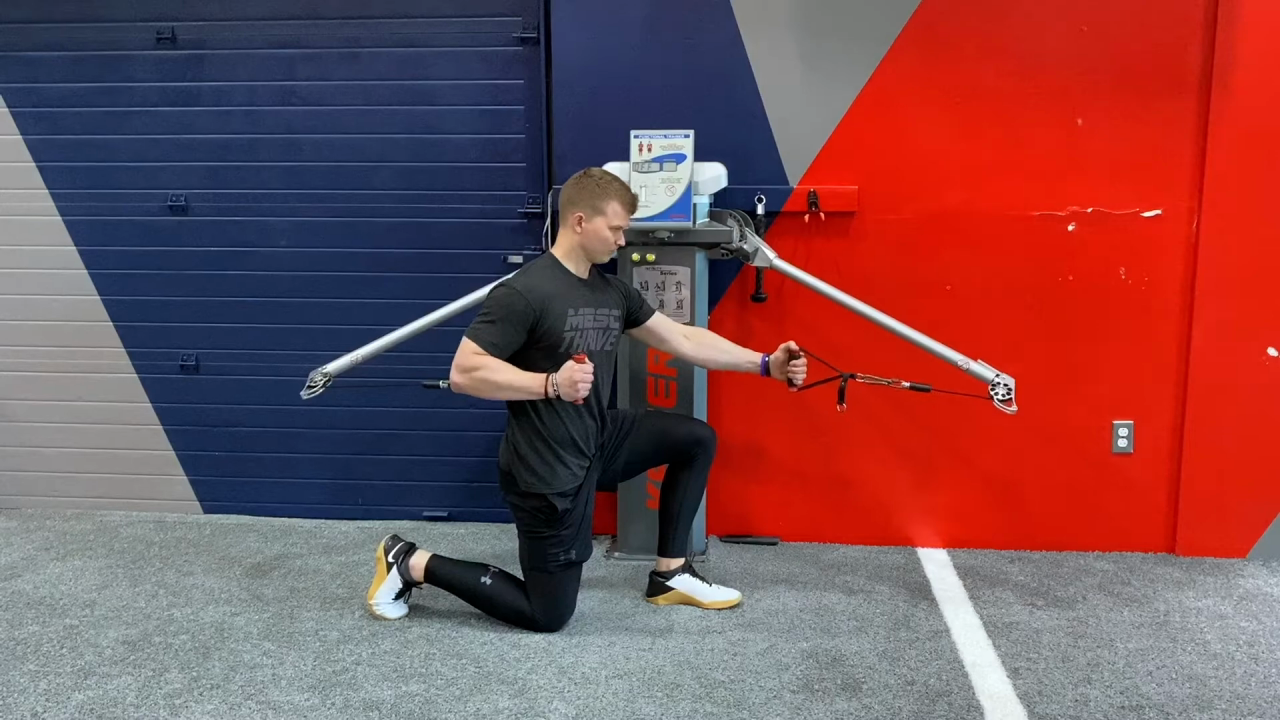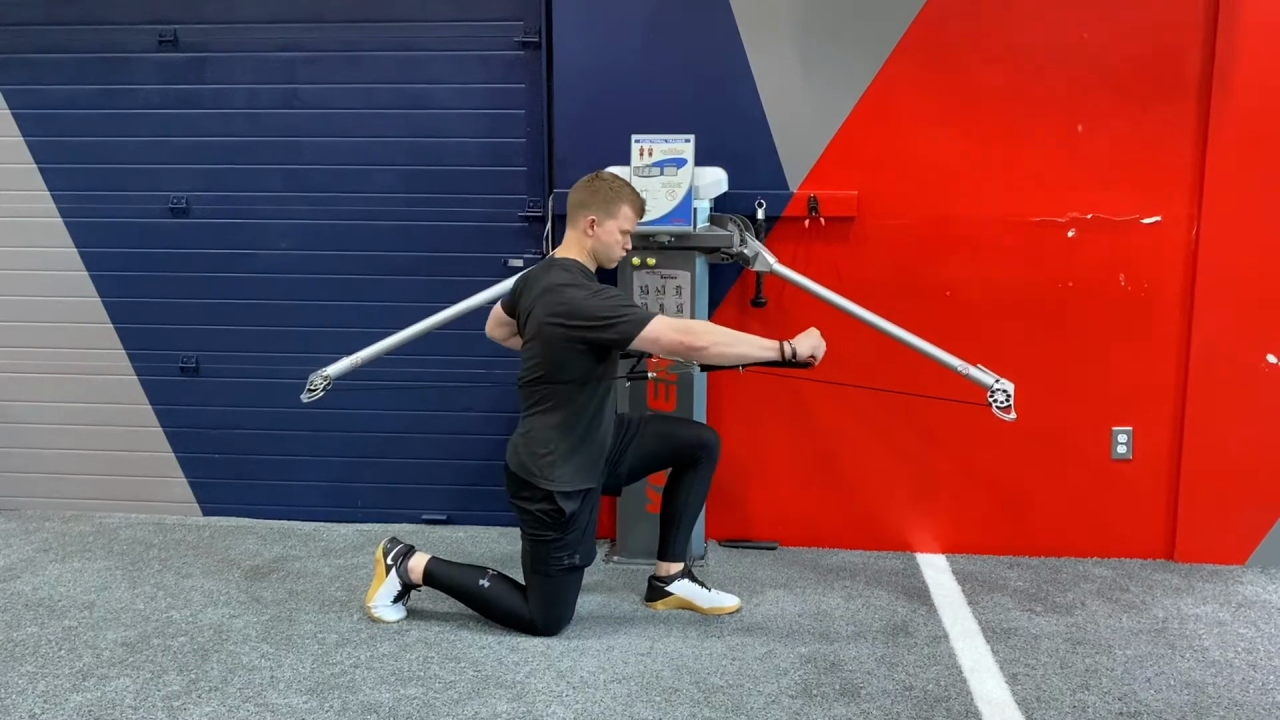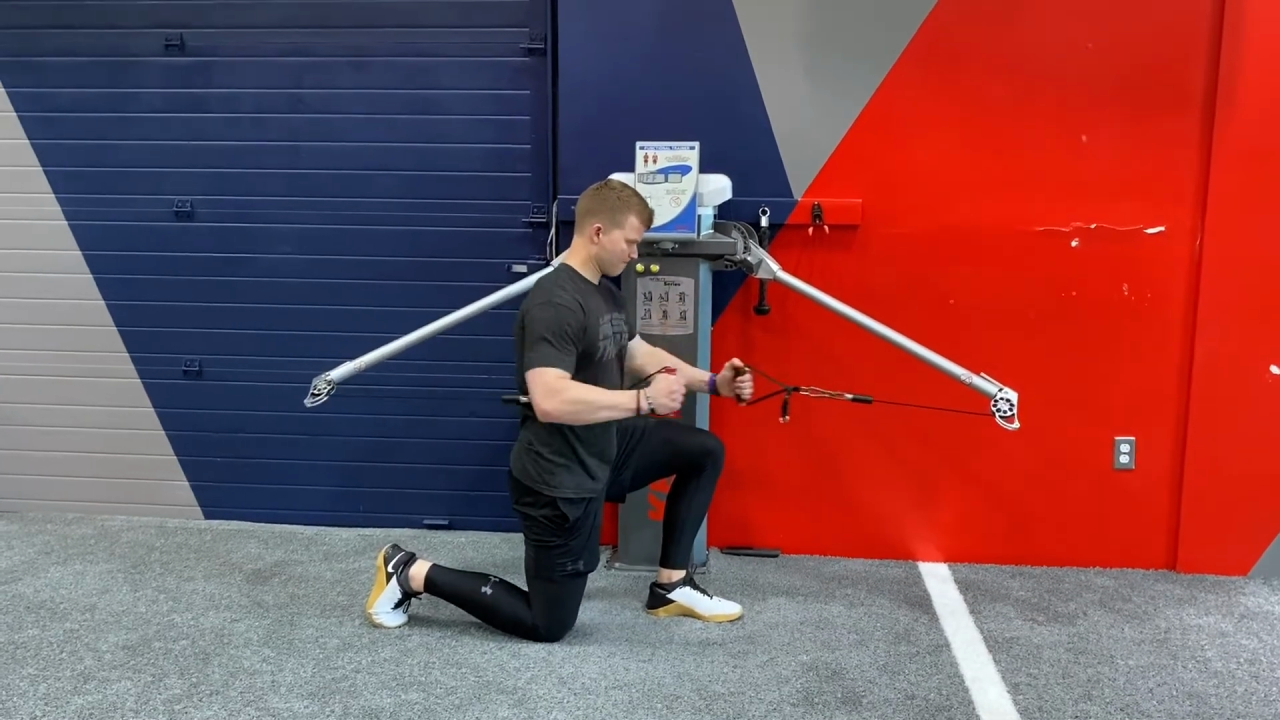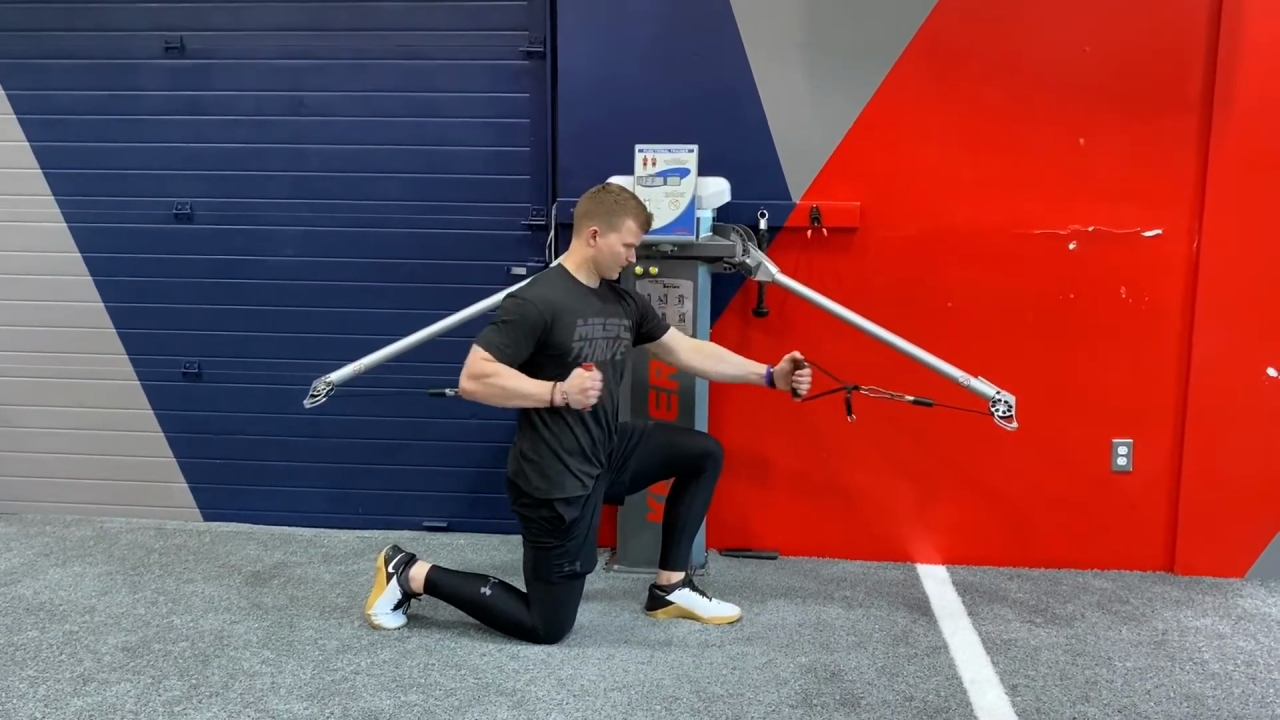
dt=1s
person 1, frame 1
left shoulder: (612, 291)
right shoulder: (524, 293)
left elbow: (680, 339)
right elbow: (464, 372)
left wrist: (765, 364)
right wrist: (551, 384)
left hip: (595, 441)
right hip: (546, 470)
left knee: (696, 439)
right knee: (549, 615)
left ankle: (670, 574)
right ankle: (412, 564)
person 1, frame 2
left shoulder: (541, 276)
right shoulder: (581, 300)
left elbow: (497, 328)
right elbow: (687, 340)
right wrist: (788, 348)
right hip: (553, 475)
left knee: (700, 444)
right knee: (546, 619)
left ankle: (669, 579)
right ankle: (412, 567)
person 1, frame 3
left shoulder: (605, 291)
right shoulder: (554, 303)
left elbow: (638, 355)
right elbow: (552, 402)
left wrist: (710, 381)
right wrist: (644, 401)
left hip: (603, 451)
right hip: (558, 478)
left knee: (704, 451)
right knee: (548, 624)
left ankle: (670, 585)
right ankle: (411, 574)
person 1, frame 4
left shoulder: (623, 301)
right shoulder: (537, 302)
left elbow: (687, 351)
right elbow: (473, 379)
left wrist: (770, 375)
right wrist: (558, 393)
left hip: (606, 451)
right hip: (553, 480)
left knee: (703, 453)
right knee: (548, 626)
left ankle: (669, 588)
right ankle: (413, 575)
